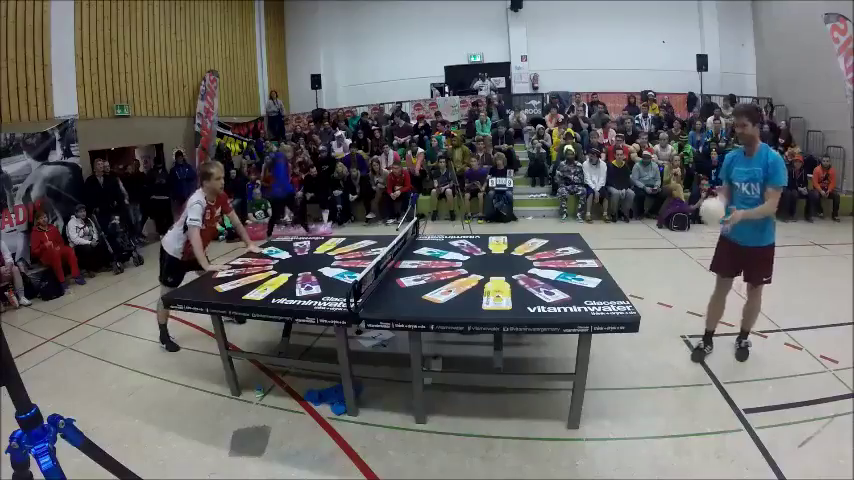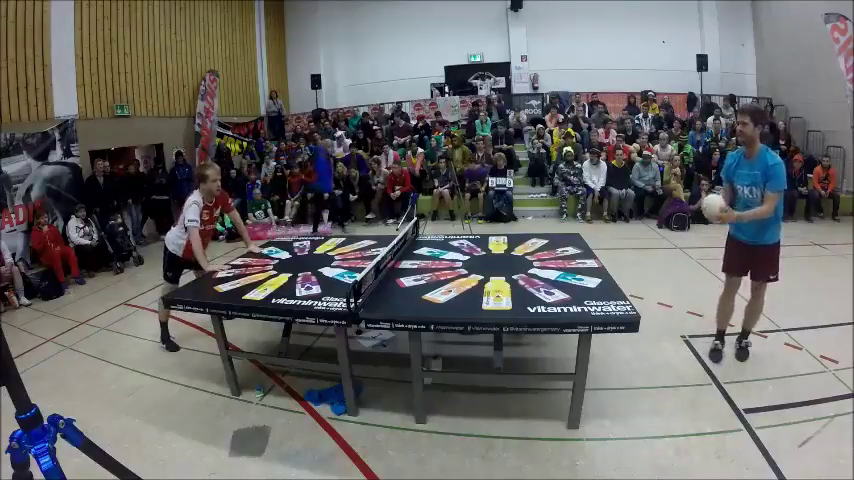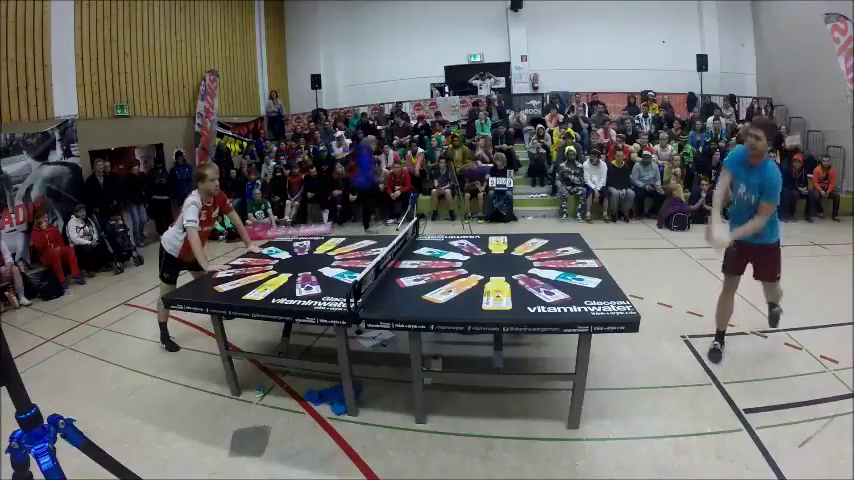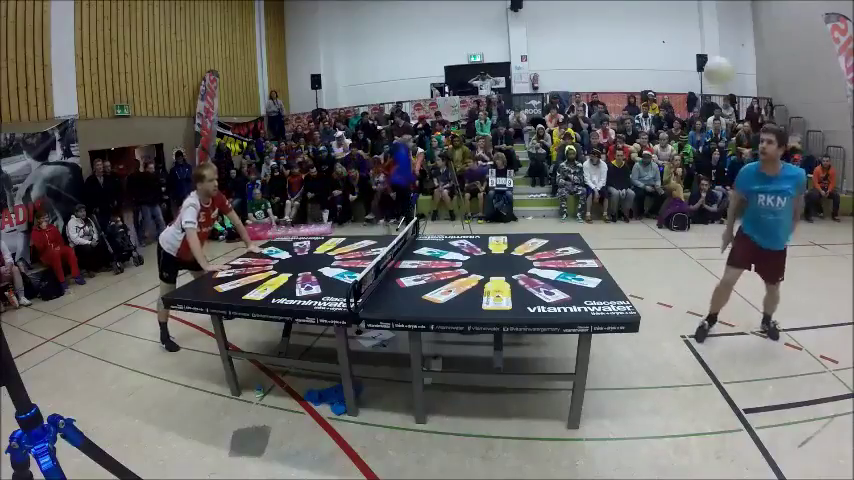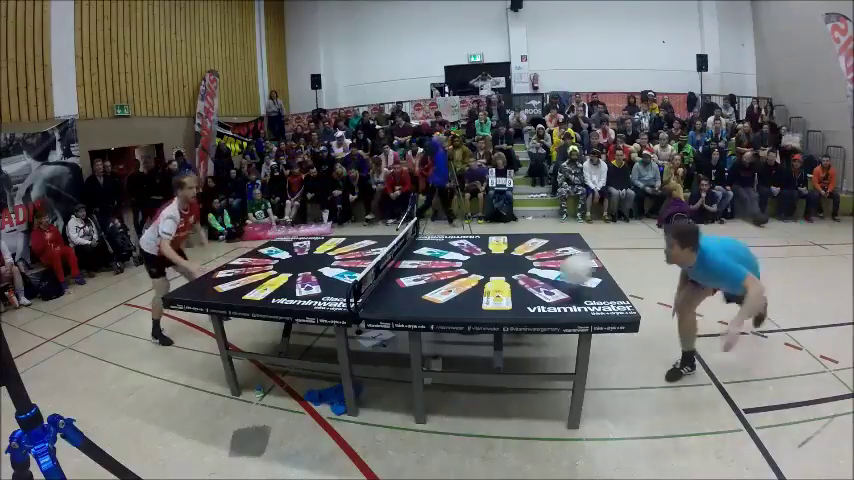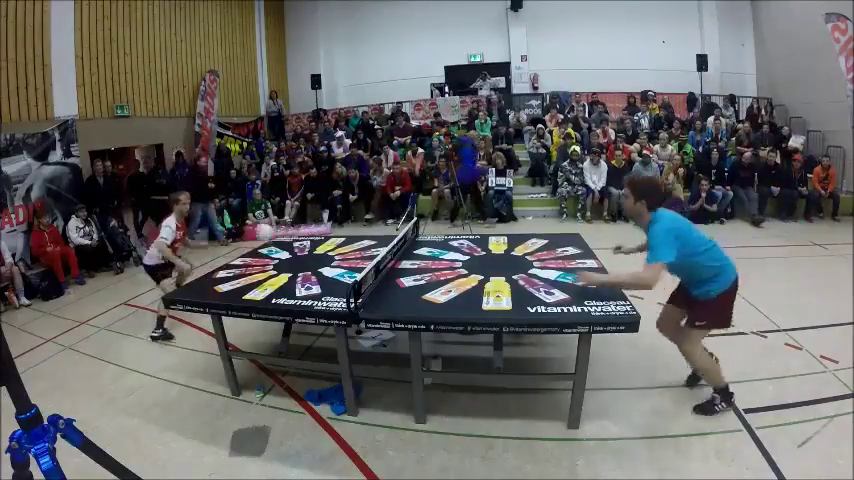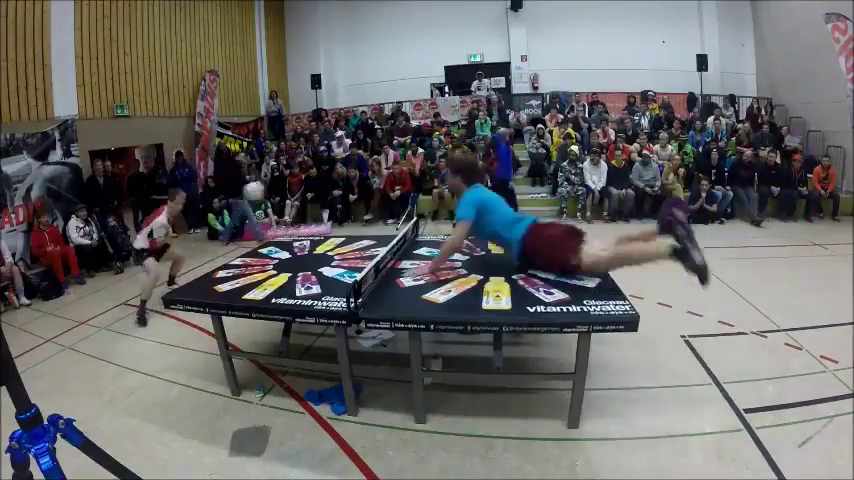
dt=0.5s
person 1, frame 1
left shoulder: (773, 161)
right shoulder: (731, 158)
left elbow: (771, 205)
right elbow: (726, 192)
left wrist: (742, 215)
left hip: (760, 241)
right hip: (730, 237)
left knee: (754, 292)
right knee: (720, 289)
left ankle: (743, 338)
right ankle: (707, 339)
person 1, frame 2
left shoulder: (773, 164)
right shoulder: (732, 159)
left elbow: (769, 208)
left wrist: (736, 217)
right wrist: (720, 205)
left hip: (765, 240)
right hip: (737, 236)
left knee: (757, 291)
right knee: (729, 288)
left ankle: (744, 338)
right ankle: (719, 338)
person 1, frame 3
left shoulder: (772, 175)
right shoulder: (737, 154)
left elbow: (762, 219)
right elbow: (721, 186)
left wrist: (733, 236)
right wrist: (715, 219)
left hip: (765, 239)
right hip: (736, 235)
left knee: (770, 286)
right knee: (729, 287)
left ankle: (774, 304)
right ankle: (719, 339)
person 1, frame 4
left shoulder: (796, 175)
right shoulder: (748, 172)
left elbow: (798, 201)
right elbow: (735, 201)
left wrist: (791, 226)
right wrist: (727, 230)
left hip: (776, 243)
right hip: (748, 234)
left knee: (772, 289)
right knee: (727, 281)
left ankle: (767, 320)
right ankle: (710, 320)
person 1, frame 5
left shoulder: (716, 260)
right shoulder: (685, 257)
left elbow: (756, 287)
right elbow: (686, 269)
left wrist: (736, 325)
right wrist: (679, 294)
left hip: (742, 275)
left knee: (752, 305)
right knee: (683, 307)
left ankle: (760, 306)
right ankle: (687, 360)
person 1, frame 6
left shoulder: (663, 228)
right shoulder: (659, 219)
left elbow: (648, 279)
left wrist: (599, 279)
right wrist: (634, 249)
left hip: (717, 284)
right hip: (699, 279)
left knee: (687, 344)
right knee: (665, 325)
left ankle: (724, 394)
right ankle: (705, 362)
person 1, frame 7
left shoulder: (470, 199)
right shoulder: (482, 194)
left elbow: (456, 240)
left wrist: (433, 266)
left hip: (534, 242)
right hip: (540, 232)
left knee: (606, 260)
right knee: (609, 250)
left ankle: (677, 251)
right ankle: (668, 225)
person 2, frame 1
left shoulder: (220, 197)
right shoulder: (197, 202)
left elbow: (234, 219)
right elbow: (194, 235)
left wrist: (249, 244)
right wrist: (206, 265)
left hip: (194, 249)
right hip: (174, 250)
right knee: (168, 293)
right ankle: (163, 335)
person 2, frame 2
left shoulder: (221, 196)
right shoulder: (194, 203)
left elbow: (236, 218)
right elbow: (194, 234)
left wrist: (249, 244)
right wrist: (206, 265)
left hip: (196, 248)
right hip: (176, 248)
right knee: (170, 291)
right ankle: (164, 335)
person 2, frame 3
left shoulder: (219, 197)
right shoulder: (193, 203)
left elbow: (235, 219)
right elbow: (193, 236)
left wrist: (249, 244)
right wrist: (207, 265)
left hip: (192, 251)
right hip: (173, 249)
right knee: (167, 292)
right ankle: (164, 335)
person 2, frame 4
left shoulder: (217, 197)
right shoulder: (191, 205)
left elbow: (235, 220)
right elbow: (192, 237)
left wrist: (249, 244)
right wrist: (206, 265)
left hip: (190, 250)
right hip: (170, 249)
right knee: (168, 293)
right ankle: (164, 335)
person 2, frame 5
left shoulder: (192, 205)
right shoulder: (170, 215)
left elbow: (196, 227)
right elbow: (165, 248)
left wrist: (206, 247)
right wrist: (189, 265)
left hip: (172, 248)
right hip: (152, 250)
left knee: (196, 276)
right knee: (163, 292)
right ankle: (156, 331)
person 2, frame 6
left shoulder: (181, 222)
right shoulder: (170, 224)
left elbow: (184, 241)
right elbow: (161, 248)
right wrist: (179, 263)
left hip: (164, 260)
right hip: (154, 263)
left knee: (187, 268)
right knee: (171, 290)
right ankle: (158, 329)
person 2, frame 7
left shoulder: (166, 210)
right shoulder: (161, 220)
right elbow: (159, 243)
left wrist: (168, 231)
right wrist: (167, 236)
left hip: (153, 244)
right hip: (143, 247)
left knee: (179, 257)
right knee: (154, 272)
left ankle: (171, 283)
right ankle: (141, 310)
